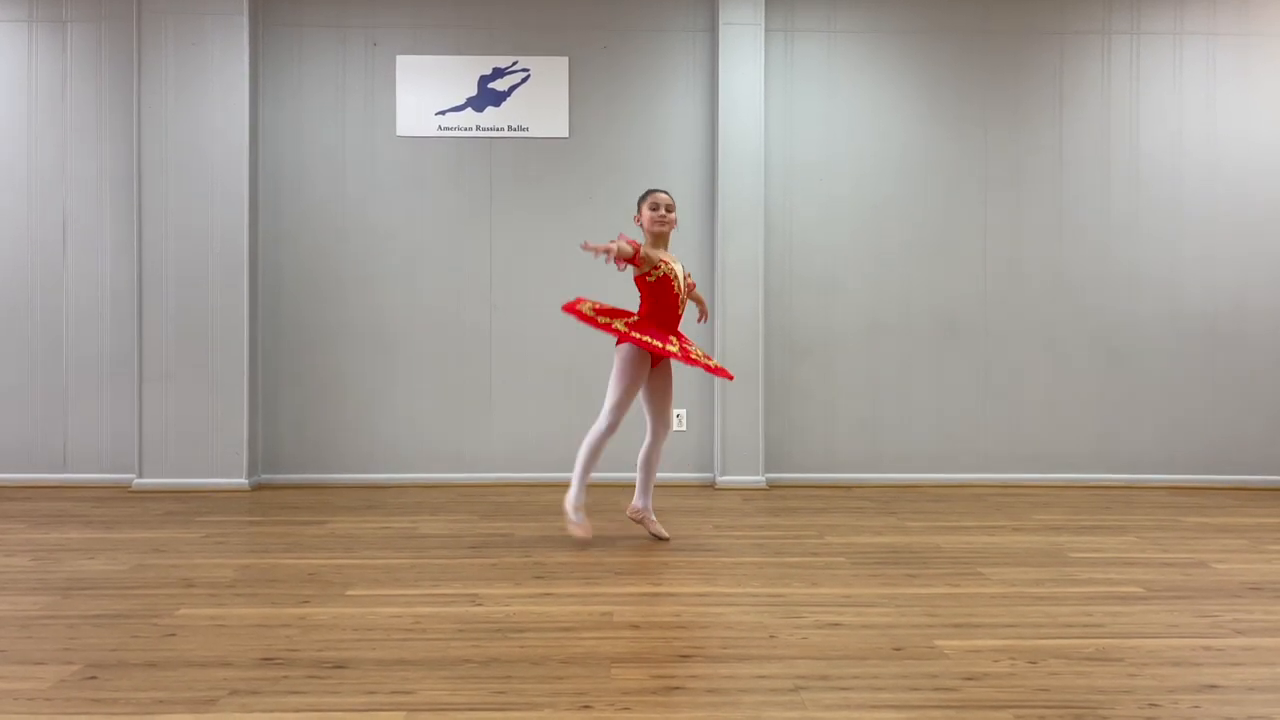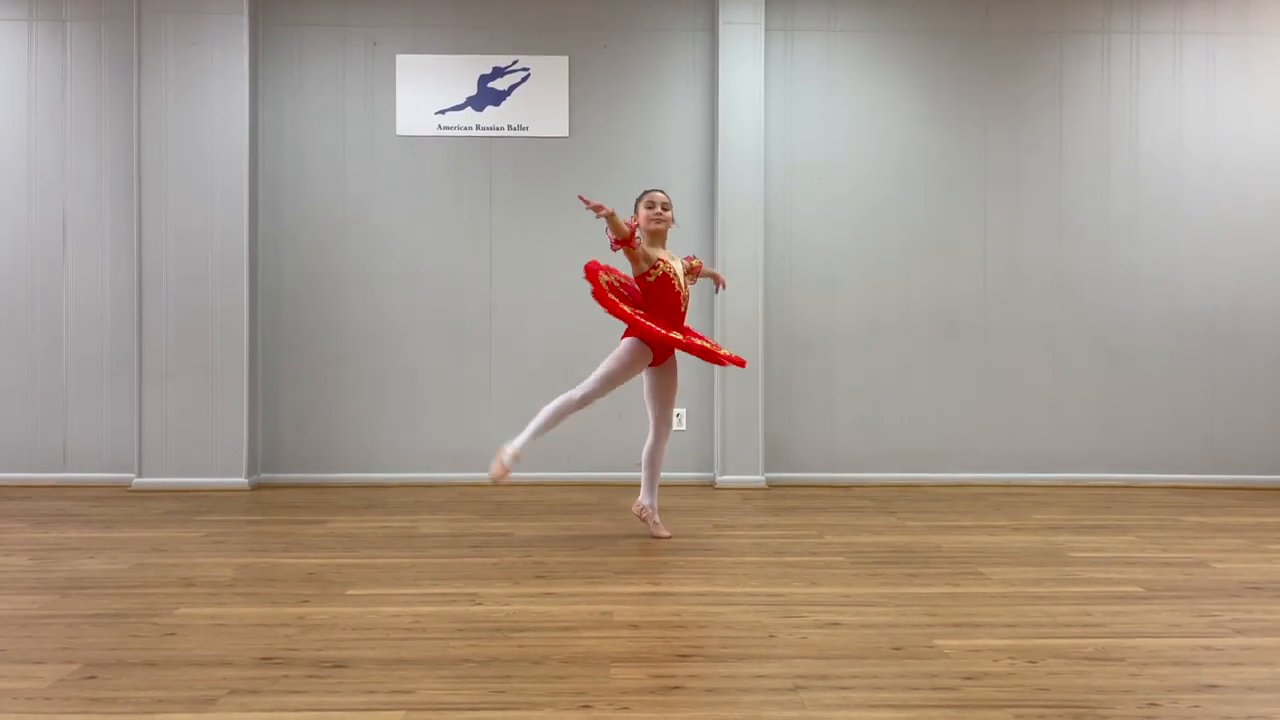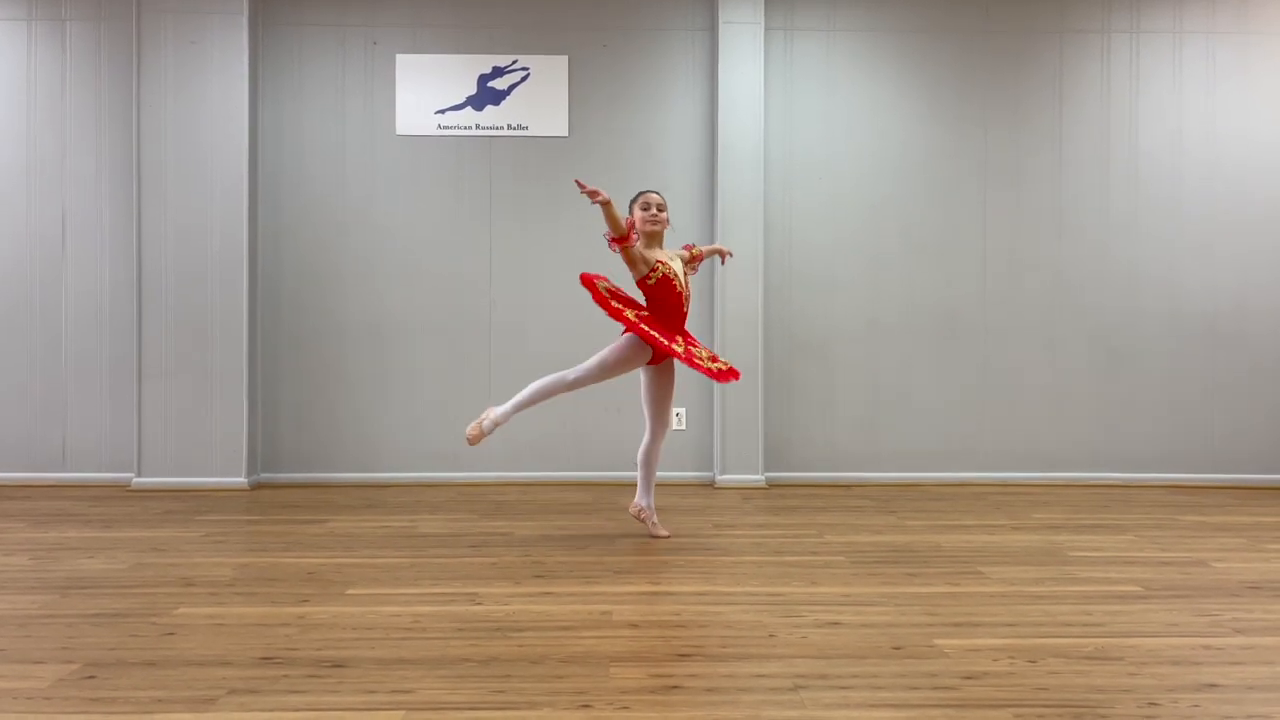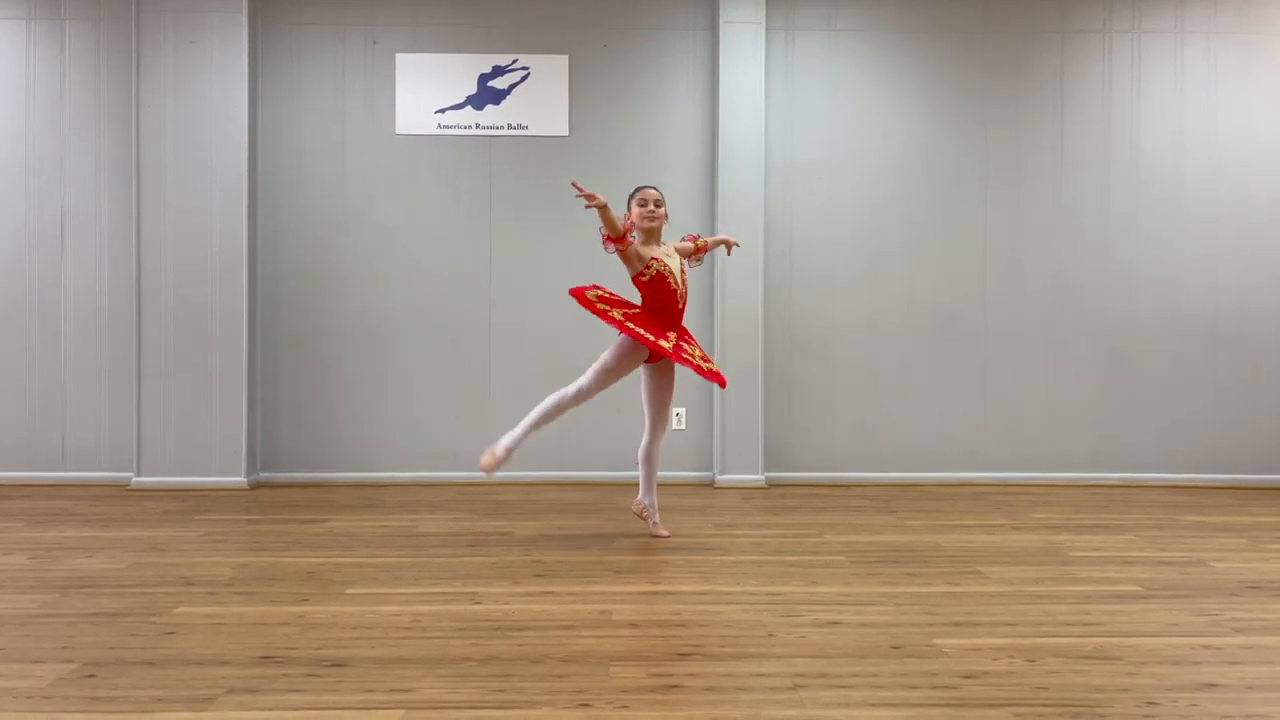
dt=0.1s
person 1, frame 1
left shoulder: (673, 260)
right shoulder: (644, 254)
right elbow: (627, 250)
left wrist: (701, 300)
right wrist: (614, 247)
left hip: (664, 347)
right hip: (638, 340)
left knee: (660, 431)
right knee: (610, 419)
left ankle: (642, 507)
right ankle: (575, 497)
person 1, frame 2
left shoulder: (675, 258)
right shoulder: (640, 253)
left elbow: (692, 265)
right elbow: (622, 235)
left wrist: (713, 273)
right wrist: (608, 214)
left hip: (667, 343)
right hip: (646, 335)
left knee: (662, 430)
right knee: (586, 392)
left ankle: (647, 502)
right ankle: (516, 447)
person 1, frame 3
left shoulder: (675, 256)
right shoulder: (636, 254)
left elbow: (692, 253)
right elbow: (618, 230)
left wrist: (716, 249)
right wrist: (606, 203)
left hip: (666, 345)
right hip: (645, 337)
left knee: (658, 430)
right knee: (576, 376)
left ankle: (644, 504)
right ankle: (498, 415)
person 1, frame 4
left shoulder: (673, 249)
right shoulder: (635, 249)
left elbow: (697, 245)
right elbow: (614, 230)
left wrist: (721, 239)
right wrist: (601, 204)
left hip: (668, 341)
right hip: (642, 335)
left knee: (657, 428)
right knee: (580, 391)
left ankle: (647, 502)
right ankle: (509, 442)
